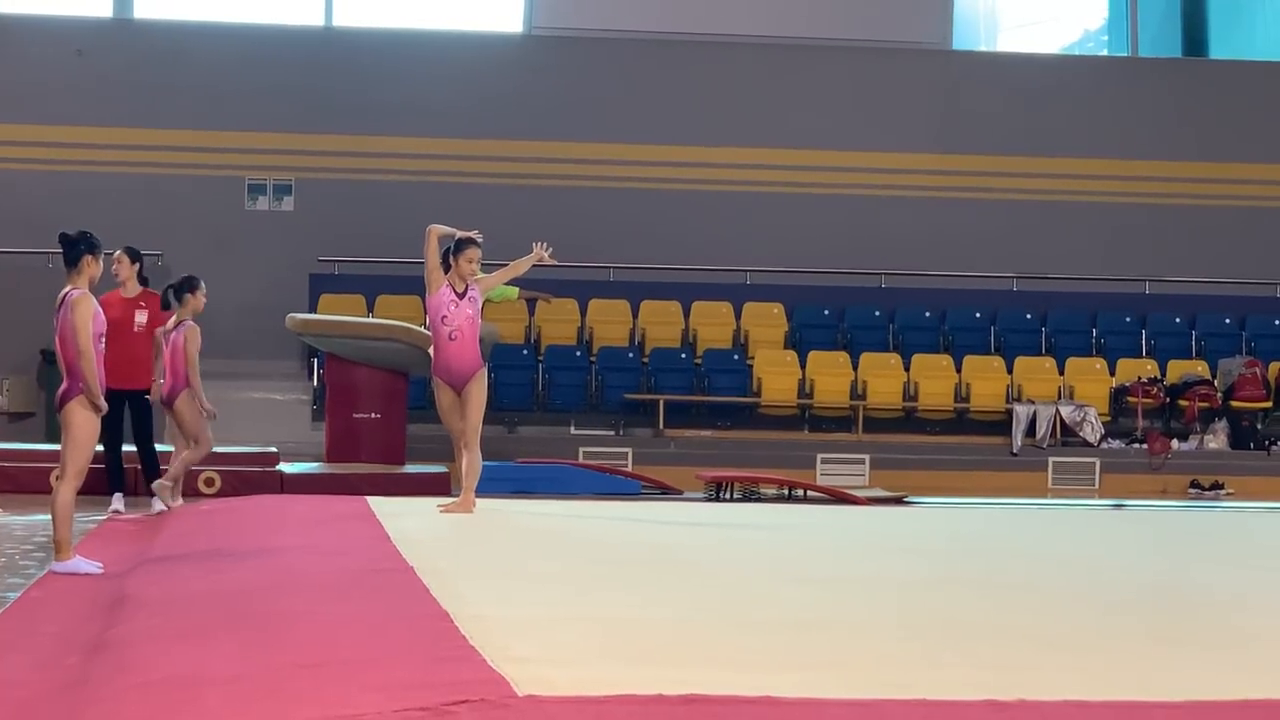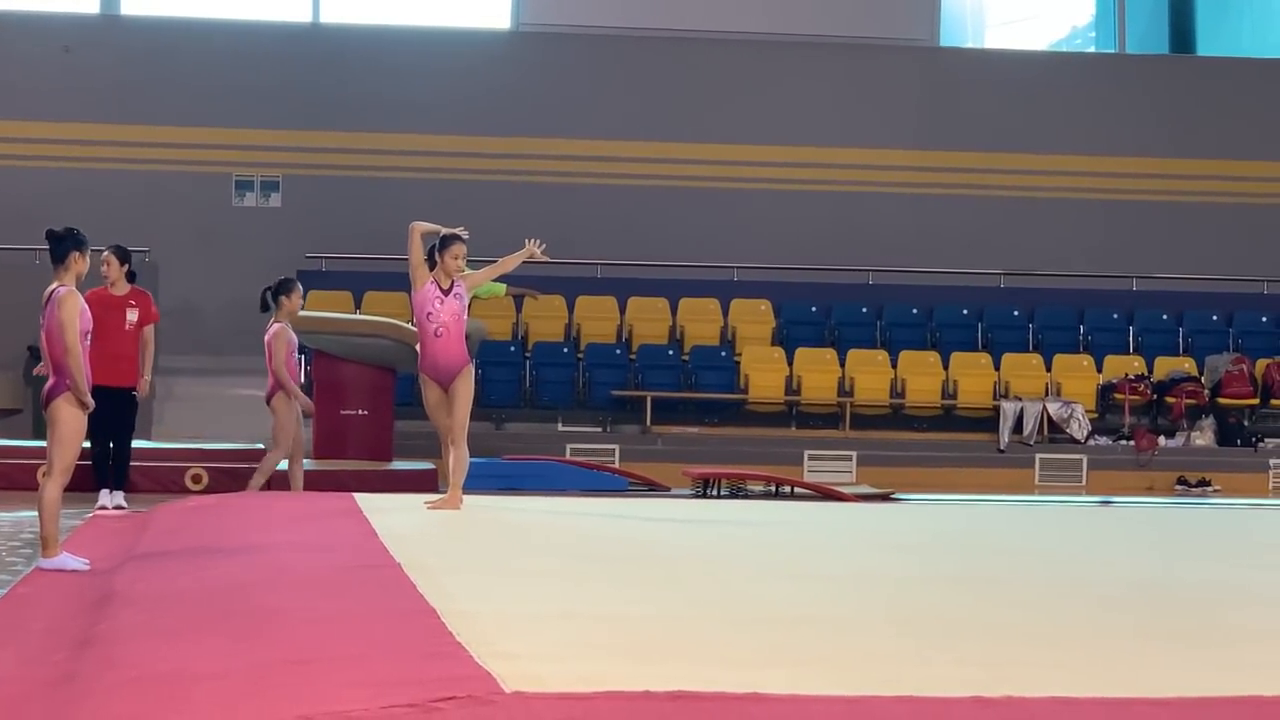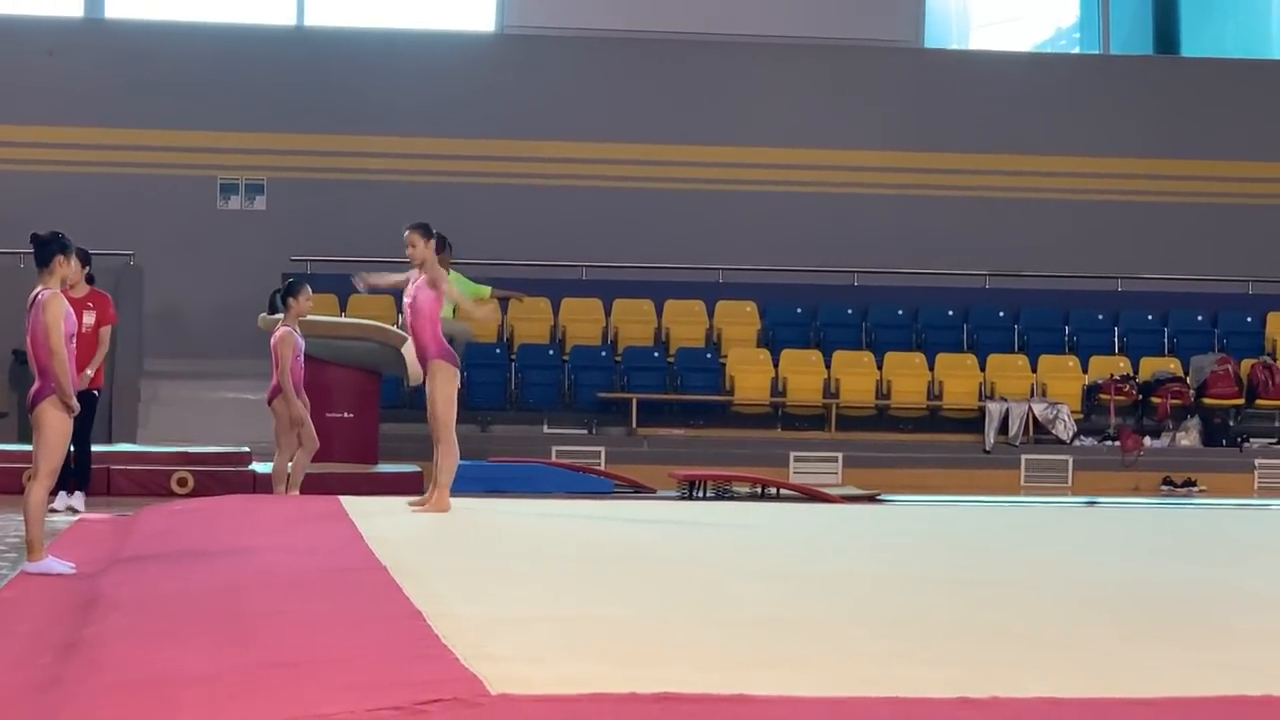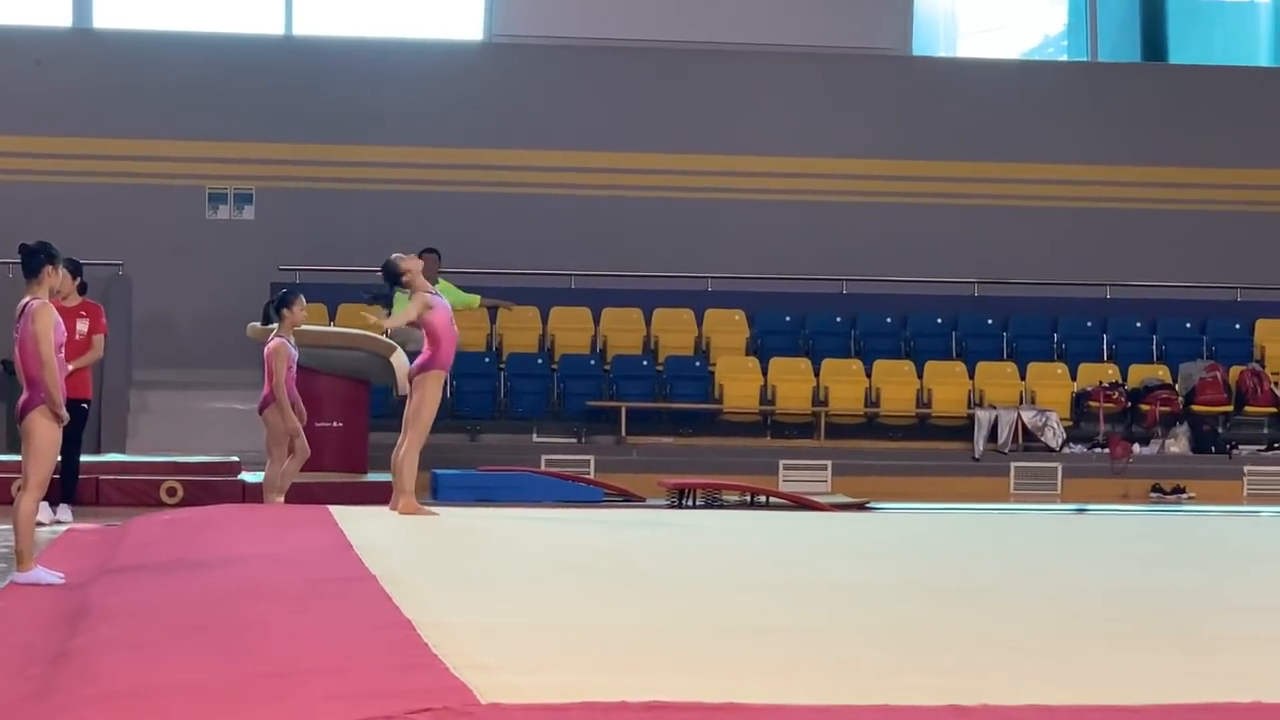
dt=1s
person 1, frame 1
left shoulder: (65, 297)
right shoulder: (83, 298)
left elbow: (63, 349)
right elbow: (85, 352)
right wrist: (97, 397)
left hip: (72, 394)
right hip: (81, 397)
left knee: (68, 479)
right knee: (70, 479)
left ankle: (65, 553)
right ankle: (63, 556)
person 1, frame 2
left shoulder: (51, 294)
right shoulder: (70, 296)
left elbow: (48, 345)
right elbow: (72, 349)
right wrist: (84, 395)
left hip: (57, 391)
right hip: (68, 394)
left knee: (56, 476)
right knee: (58, 476)
left ankle: (52, 549)
right ankle: (50, 552)
person 1, frame 3
left shoulder: (37, 297)
right shoulder: (54, 299)
left elbow: (34, 348)
right elbow: (57, 352)
right wrist: (69, 397)
left hip: (43, 394)
right hip: (53, 398)
left knee: (41, 479)
right knee: (43, 479)
left ankle: (38, 553)
right ankle: (35, 556)
person 1, frame 4
left shoulder: (23, 307)
right shoulder: (43, 308)
left elbow: (21, 358)
right elbow: (47, 362)
right wrist: (59, 408)
left hip: (31, 404)
right hip: (42, 407)
left knee: (30, 489)
right knee: (33, 489)
left ankle: (27, 563)
right ankle: (24, 567)
person 2, frame 1
left shoulder: (478, 287)
right shoulder: (437, 283)
left elbow: (512, 271)
right elbow: (433, 232)
left wrist: (536, 257)
right wrist: (459, 234)
left hip: (473, 372)
right hip: (443, 375)
left knee: (471, 439)
right knee: (458, 440)
left ankle: (467, 498)
right ankle: (465, 495)
person 2, frame 2
left shoulder: (464, 284)
right shoulder: (422, 280)
left elbow: (500, 267)
right elbow: (415, 229)
left wrist: (527, 253)
right wrist: (444, 231)
left hip: (460, 368)
right hip: (430, 371)
left knee: (457, 436)
right knee: (445, 437)
left ankle: (454, 495)
right ankle: (450, 492)
person 2, frame 3
left shoulder: (436, 274)
right shoulder: (416, 276)
left elbow: (463, 303)
right elbow: (399, 279)
right wrist: (370, 279)
left hip: (440, 360)
right hip: (434, 360)
left knee: (445, 431)
right knee: (438, 431)
left ankle: (441, 496)
right ankle: (434, 492)
person 2, frame 4
left shoulder: (424, 293)
right shoulder: (420, 299)
right elbow: (402, 316)
right wrist: (387, 323)
left hip: (428, 370)
right hip: (431, 371)
left knee: (409, 438)
right knee: (415, 439)
left ankle: (399, 497)
right ankle: (407, 500)
person 3, frame 1
left shoulder: (153, 301)
right shoulder: (106, 301)
left elbow: (160, 344)
left wrist: (158, 379)
left hip: (141, 384)
right hip: (110, 382)
left knee: (145, 441)
right knee: (111, 442)
left ankle: (156, 497)
right ankle: (117, 496)
person 3, frame 2
left shoulder: (142, 299)
right shoulder: (92, 298)
left elbow: (148, 341)
left wrist: (146, 376)
left hip: (128, 381)
right hip: (97, 380)
left knee: (122, 439)
right knee: (99, 438)
left ankle: (118, 492)
right ankle: (104, 491)
person 3, frame 3
left shoulder: (101, 300)
left elbow: (104, 342)
left wrist: (89, 372)
left hip: (88, 382)
left knee: (81, 437)
left ankle: (79, 493)
right ankle: (62, 492)
person 3, frame 4
left shoulder: (93, 310)
left elbow: (98, 351)
left wrist: (68, 367)
left hip: (78, 393)
left knee: (71, 451)
left ankle: (65, 505)
right ankle: (45, 504)
person 4, frame 1
left shoulder: (170, 325)
right shoulder: (191, 329)
right elbow: (192, 370)
right wrist: (203, 402)
left hip: (168, 391)
right hip: (182, 393)
left knee: (183, 447)
right knee: (203, 443)
left ankle: (174, 499)
right ankle: (166, 481)
person 4, frame 2
left shoulder: (283, 328)
right shoulder: (280, 330)
right elbow: (278, 368)
left wrist: (299, 396)
right wrist: (299, 395)
left hip: (287, 394)
right hip: (282, 394)
left knee: (298, 448)
right knee: (281, 449)
right ankle: (251, 492)
person 4, frame 3
left shoulder: (293, 330)
right shoulder: (286, 333)
right elbow: (283, 372)
left wrist: (302, 398)
right wrist: (294, 404)
left hip: (291, 396)
right hip: (284, 396)
left knee: (310, 444)
right knee: (285, 451)
left ankle: (292, 491)
right ankle: (280, 497)
person 4, frame 4
left shoulder: (288, 339)
right shoulder: (280, 344)
right elbow: (277, 384)
left wrist: (298, 405)
right wrist: (289, 416)
left hip: (282, 404)
right hip: (275, 406)
left knee: (302, 452)
right knee: (277, 460)
left ankle: (278, 496)
right ankle: (271, 506)
